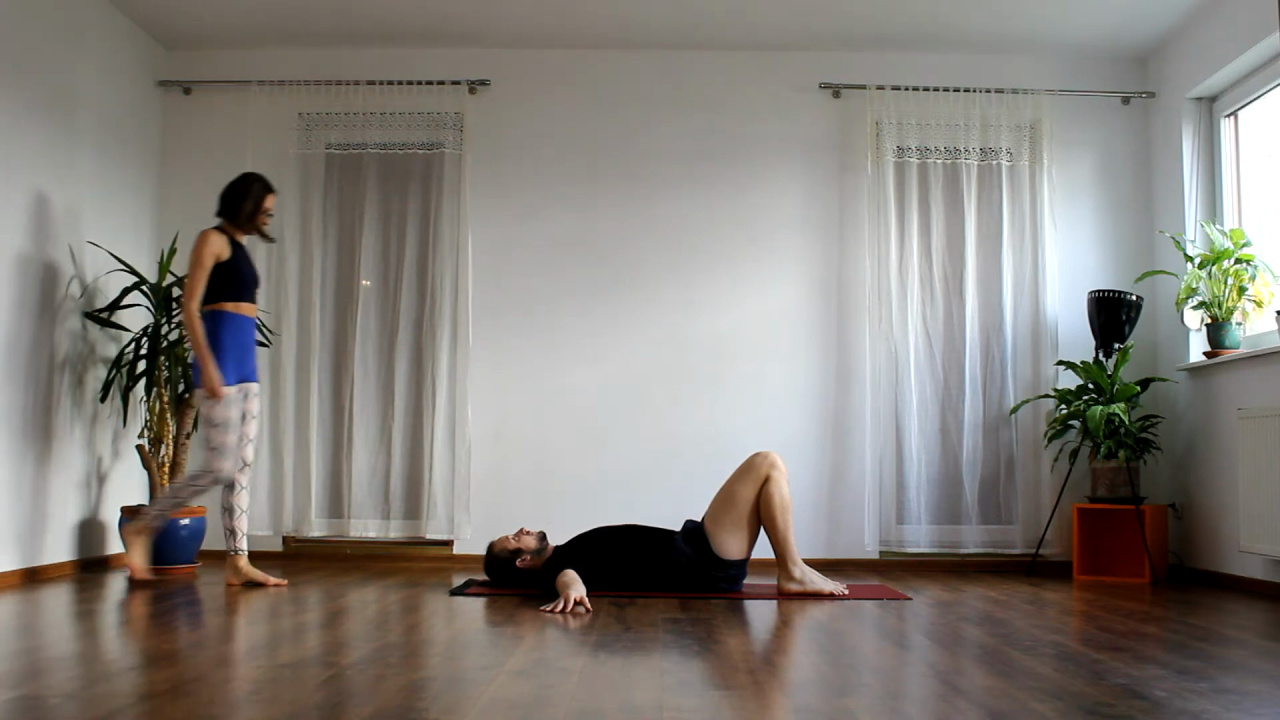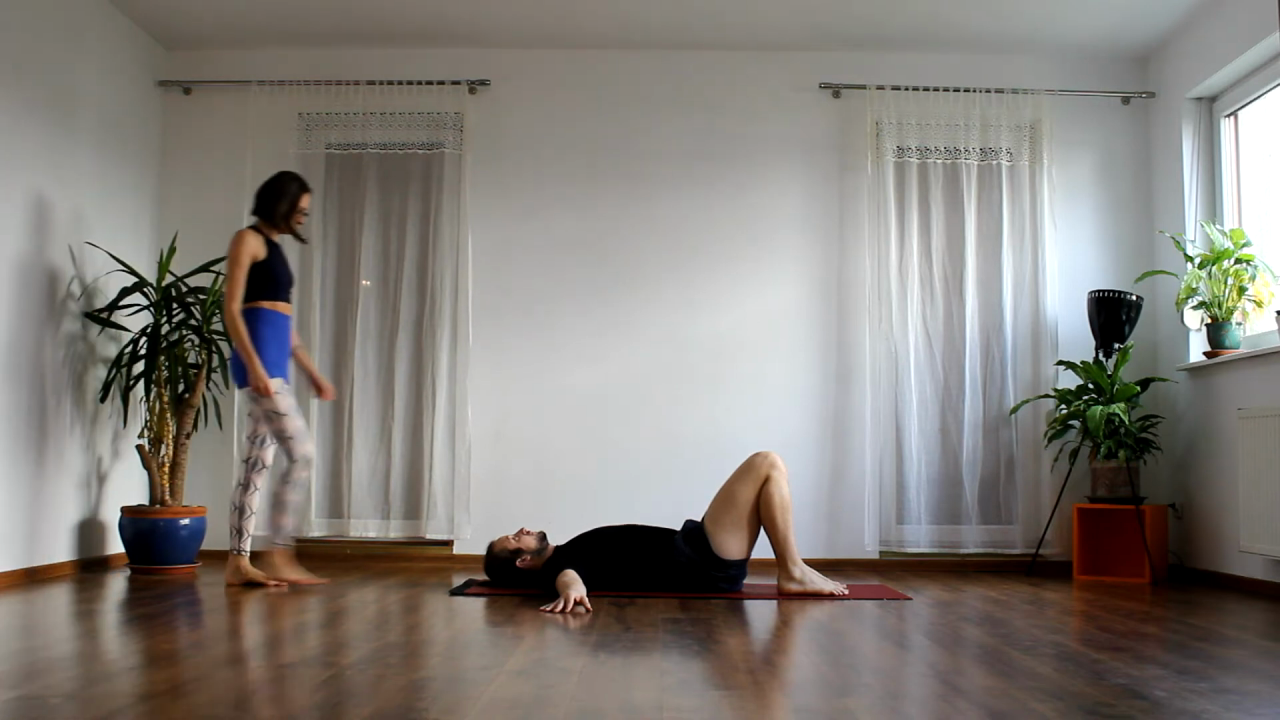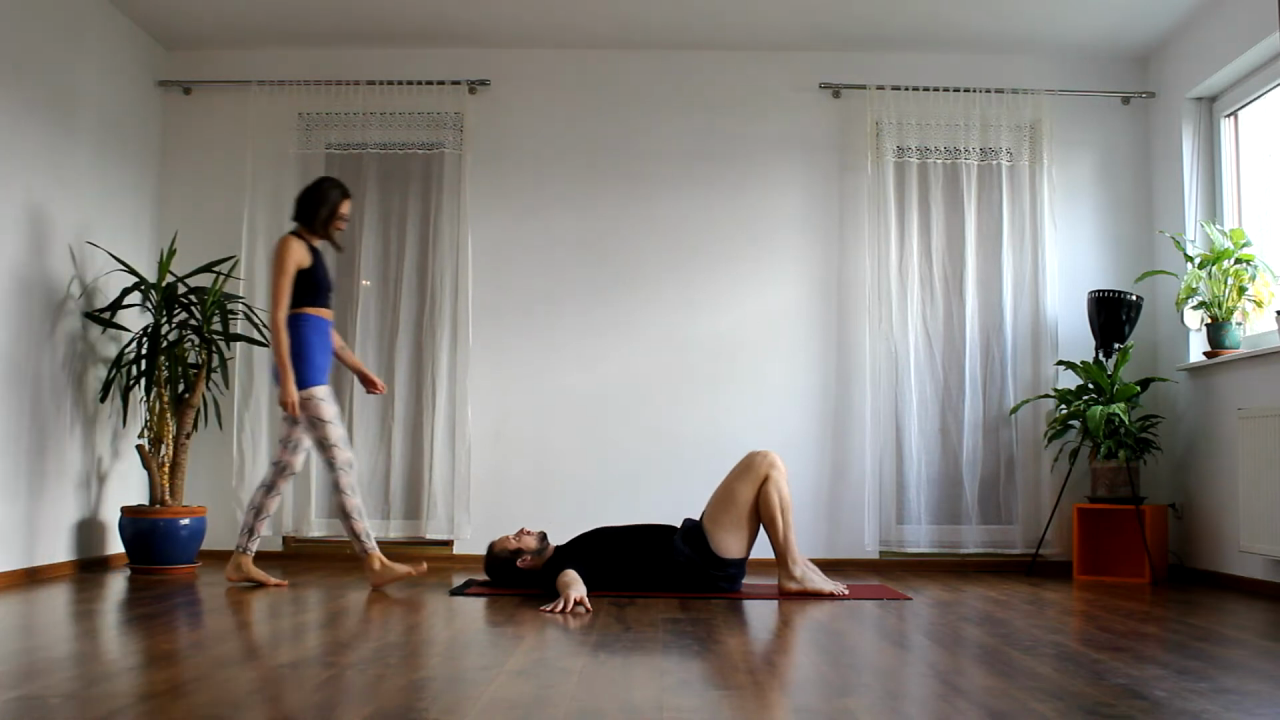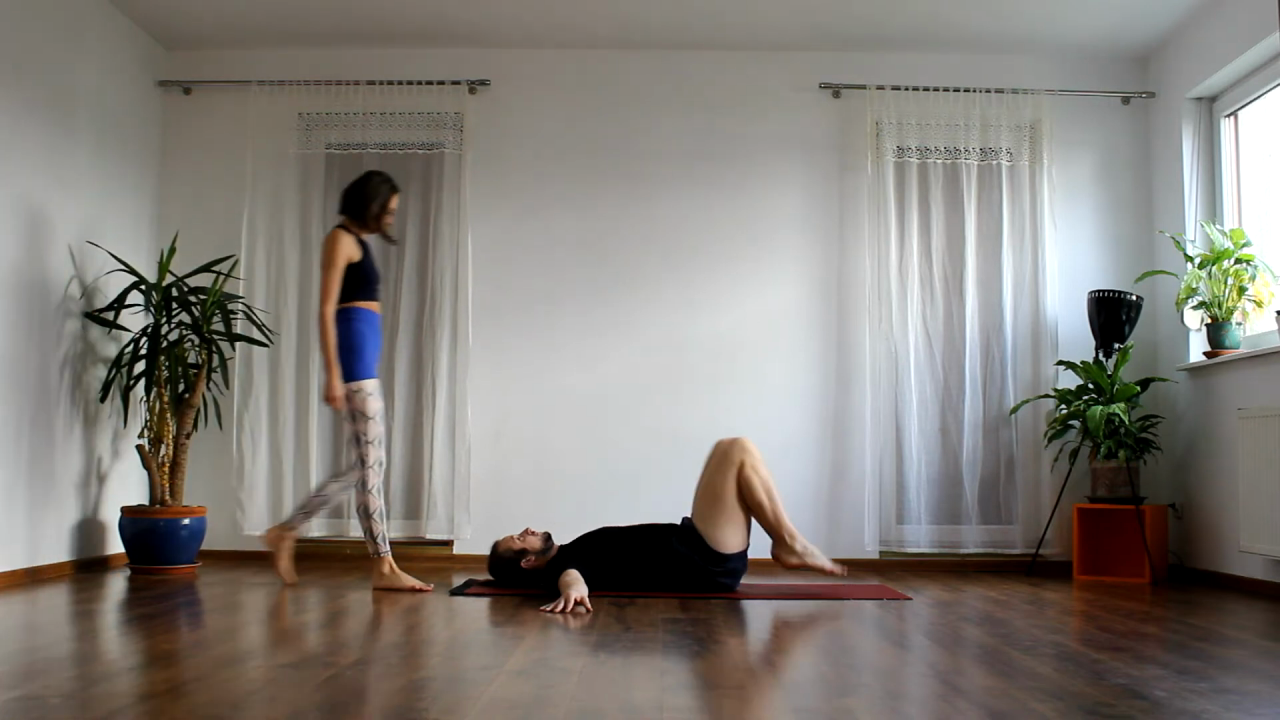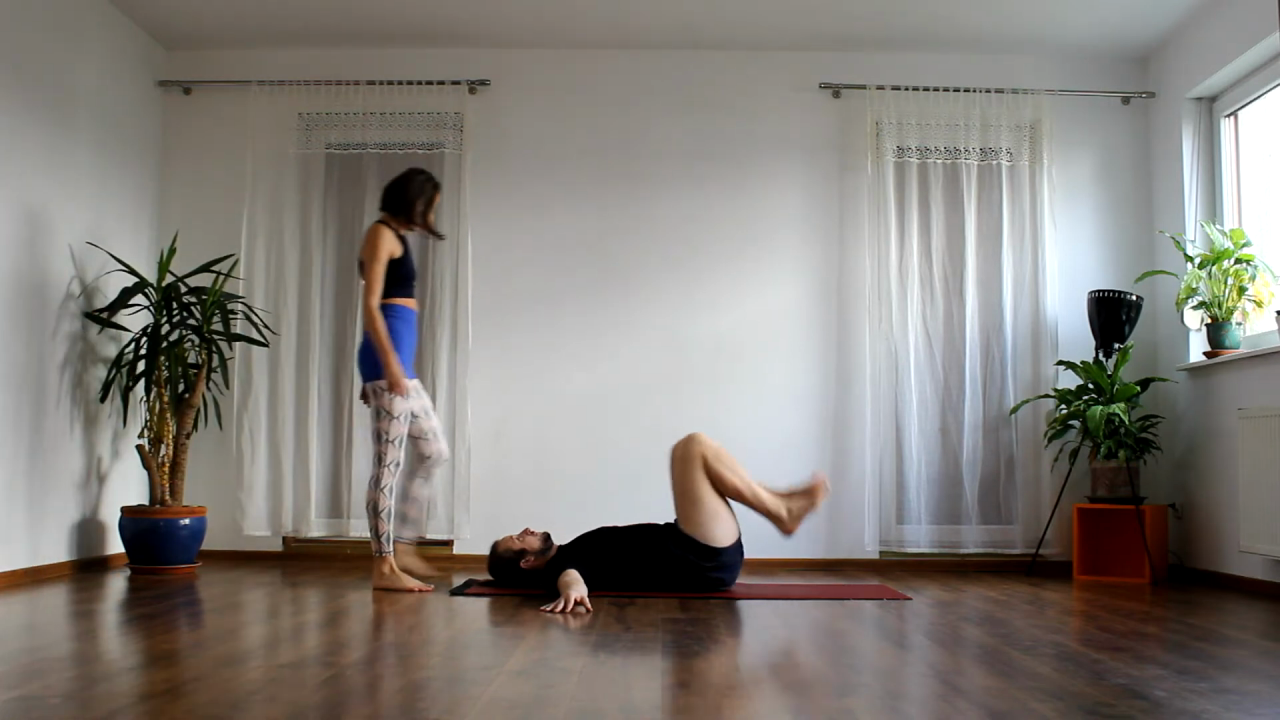
dt=0.2s
person 1, frame 1
left shoulder: (240, 249)
right shoulder: (213, 242)
right elbow: (190, 309)
right wrist: (209, 369)
left hip: (245, 363)
right hip: (216, 364)
left knee: (241, 467)
right knee: (220, 469)
left ankle: (238, 562)
right ankle: (142, 529)
person 1, frame 2
left shoulder: (274, 248)
right shoulder: (248, 239)
right elbow: (232, 309)
left wrist: (311, 372)
right wrist: (255, 366)
left hip: (273, 364)
right hip: (256, 361)
left knee: (258, 463)
right knee: (301, 454)
left ankle: (238, 561)
right ankle: (279, 556)
person 1, frame 3
left shoulder: (313, 252)
right shoulder: (291, 246)
right elbow: (278, 318)
left wrist: (361, 369)
right wrist: (287, 379)
left hip: (314, 369)
right hip: (303, 368)
left knee: (285, 468)
right knee: (342, 464)
left ankle: (242, 560)
right ankle: (375, 563)
person 1, frame 4
left shoulder: (358, 243)
right shoulder: (340, 240)
right elbow: (327, 311)
right wrist: (333, 375)
left hip: (361, 362)
right hip: (351, 360)
left knee: (364, 467)
right knee: (370, 465)
left ankle: (286, 533)
right ankle: (384, 568)
person 1, frame 5
left shoulder: (396, 238)
right shoulder: (381, 234)
right elbow: (369, 304)
right wrist: (389, 363)
left hip: (398, 360)
right hip: (387, 357)
left knee: (435, 452)
right knee: (389, 462)
left ankle: (396, 545)
right ankle: (383, 565)
person 2, frame 1
left shoulder: (560, 556)
right shoulder: (555, 567)
right elbow: (569, 576)
right wrist: (571, 589)
left hip: (694, 555)
right hip: (705, 565)
left knee: (762, 470)
right knee: (767, 464)
left ankle: (792, 570)
right ankle: (793, 573)
person 2, frame 2
left shoulder: (560, 556)
right shoulder: (555, 567)
right elbow: (568, 576)
right wrist: (571, 589)
left hip: (694, 555)
right hip: (704, 566)
left knee: (762, 469)
right knee: (767, 465)
left ankle: (792, 569)
right ankle: (792, 573)
person 2, frame 3
left shoulder: (560, 556)
right shoulder: (555, 567)
right elbow: (569, 576)
right wrist: (571, 588)
left hip: (695, 556)
right hip: (704, 565)
right knee: (765, 463)
left ankle: (794, 565)
right ankle: (791, 569)
person 2, frame 4
left shoulder: (564, 556)
right shoulder: (559, 566)
right elbow: (571, 576)
right wrist: (571, 588)
left hip: (699, 558)
right hip: (707, 565)
right knee: (737, 449)
right ankle: (790, 546)
person 2, frame 5
left shoulder: (566, 554)
right shoulder: (566, 563)
right elbow: (568, 575)
right wrist: (570, 589)
left hip: (705, 562)
right hip: (702, 565)
right knee: (693, 445)
right ankle: (782, 511)
